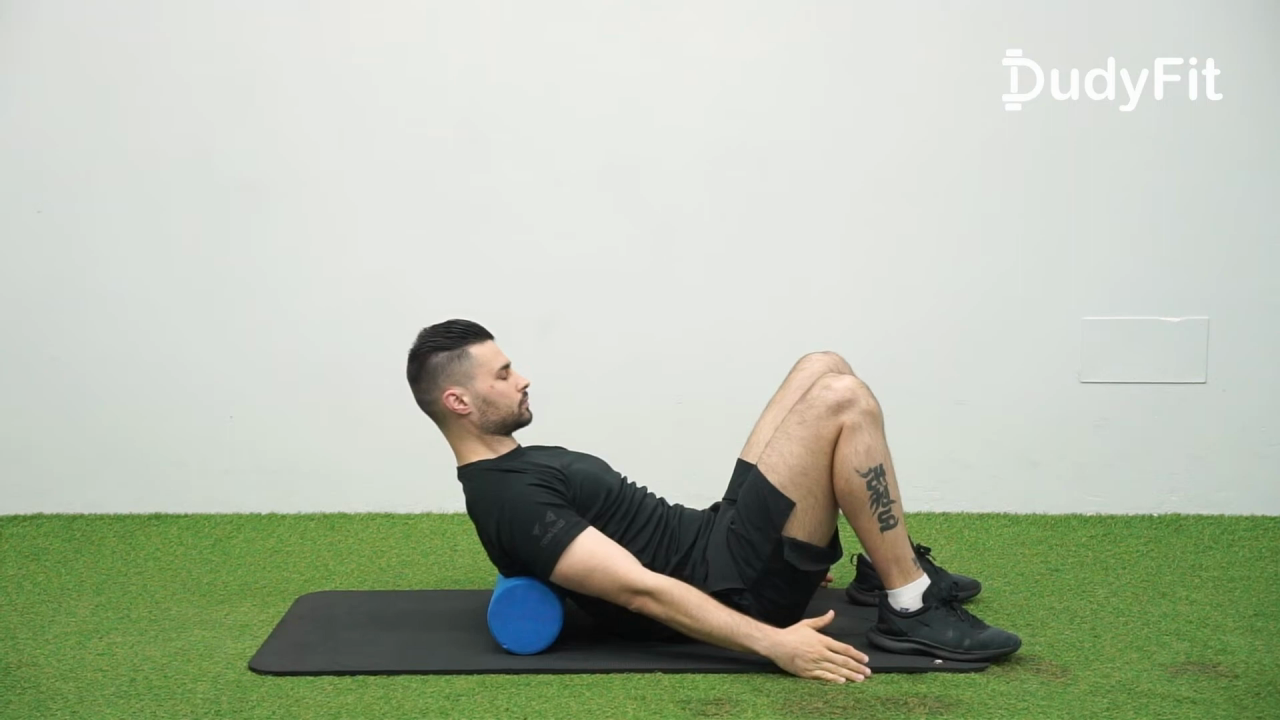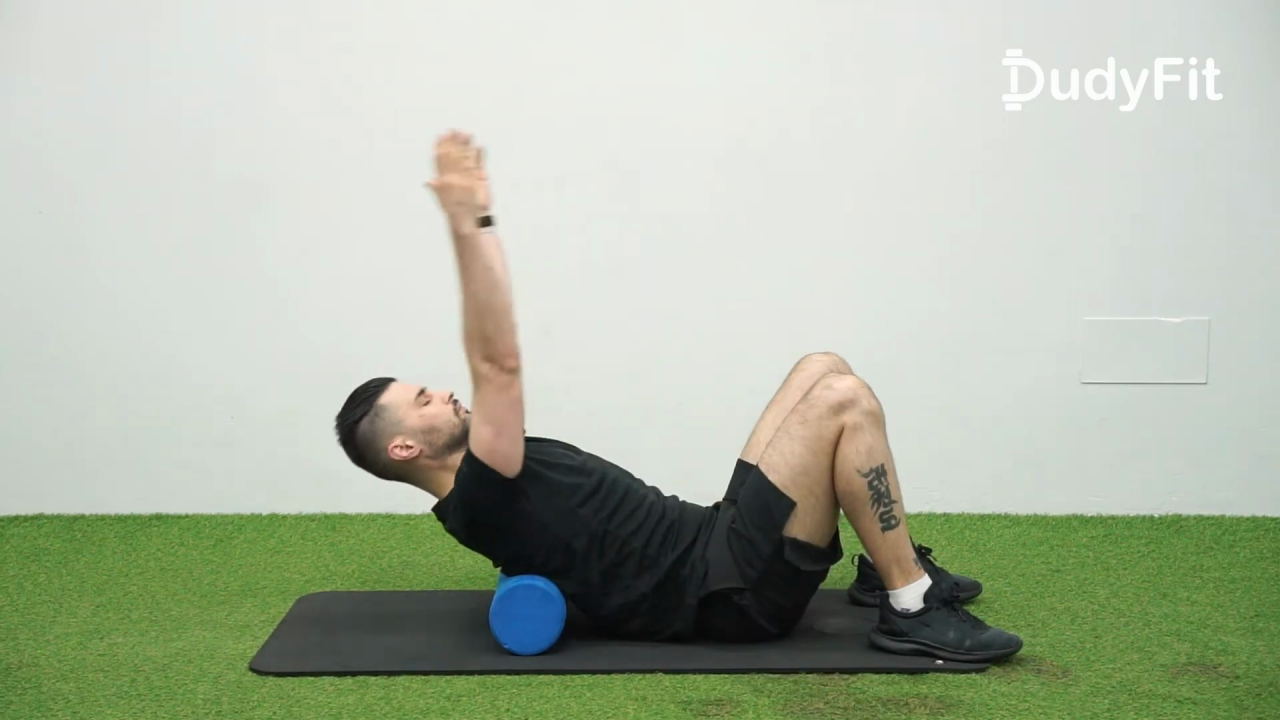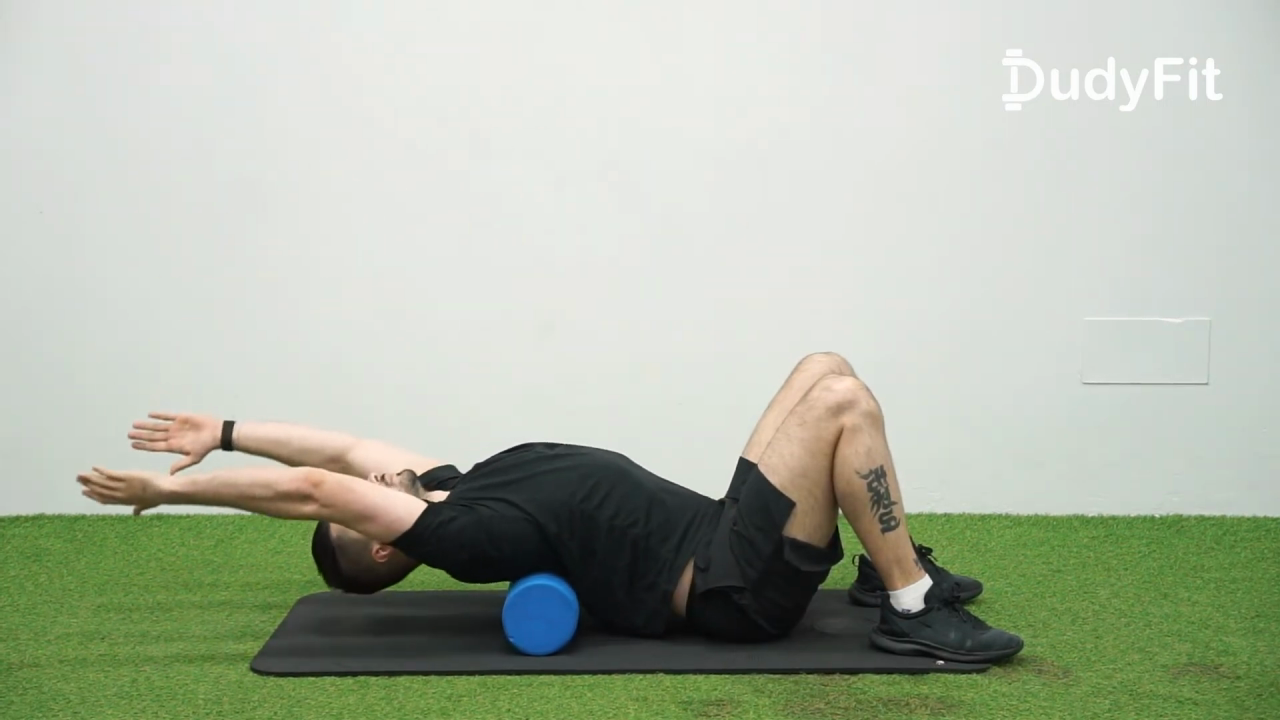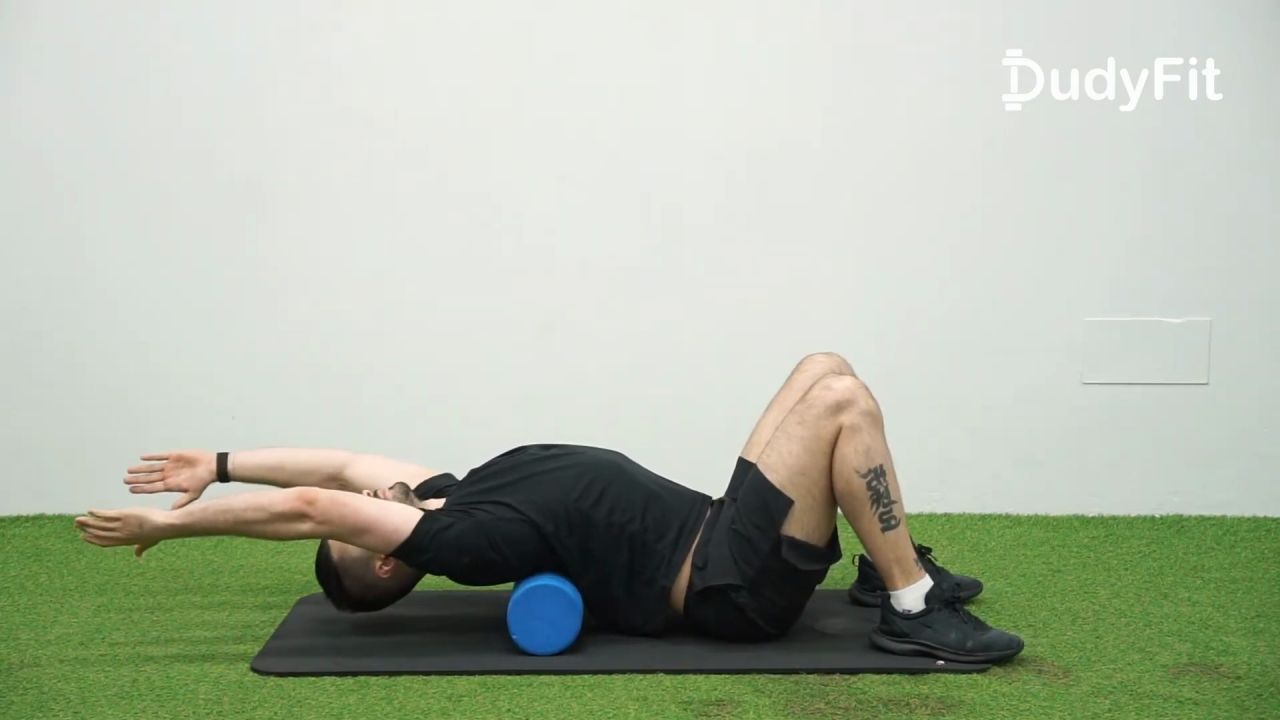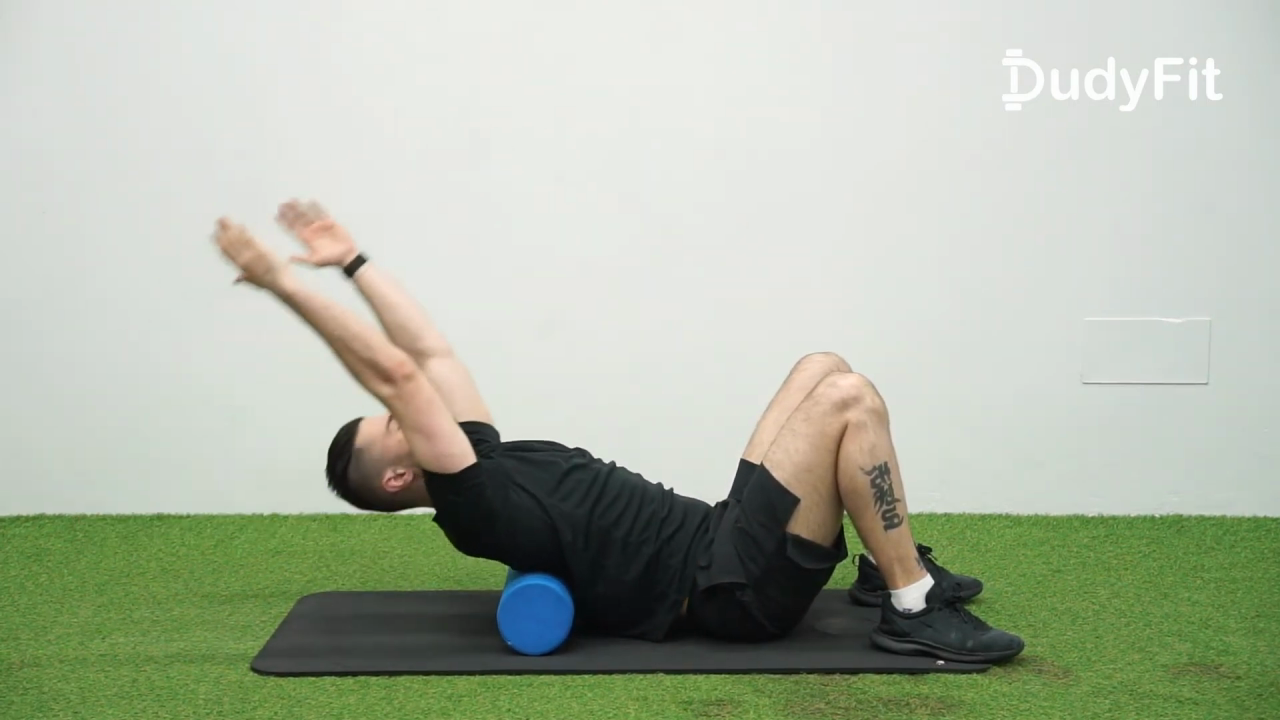
dt=1s
person 1, frame 1
left shoulder: (522, 468)
right shoulder: (509, 500)
right elbow: (641, 589)
right wrist: (774, 643)
left hip: (718, 537)
right hip: (738, 582)
left knee: (824, 370)
right knee: (845, 403)
left ankle: (890, 568)
right ankle: (910, 608)
person 1, frame 2
left shoulder: (490, 464)
right shoulder: (481, 501)
left elbow: (496, 359)
right elbow: (499, 363)
left wrist: (477, 220)
right wrist: (466, 228)
left hip: (712, 546)
right hip: (730, 590)
left knee: (823, 371)
right knee: (844, 403)
left ankle: (897, 570)
right ankle: (912, 610)
person 1, frame 3
left shoulder: (455, 491)
right shoulder: (463, 533)
left elbow: (343, 450)
right elbow: (316, 485)
left wrist: (221, 433)
right wrist: (168, 488)
left hip: (721, 540)
right hip: (735, 584)
left knee: (826, 370)
right knee: (844, 403)
left ankle: (895, 571)
right ankle: (911, 609)
person 1, frame 4
left shoulder: (453, 499)
right shoulder: (460, 540)
left elbow: (341, 465)
right elbow: (316, 505)
left wrist: (217, 464)
right wrist: (171, 521)
left hip: (720, 538)
right hip: (734, 582)
left knee: (826, 370)
right knee: (841, 402)
left ankle: (892, 569)
right ankle: (911, 609)
person 1, frame 5
left shoulder: (483, 469)
right shoulder: (481, 510)
left elbow: (431, 356)
right elbow: (398, 374)
left wrist: (350, 263)
right wrist: (285, 286)
left hip: (722, 543)
right hip: (738, 588)
left knee: (824, 370)
right knee: (849, 400)
left ankle: (891, 574)
right ankle: (916, 610)
